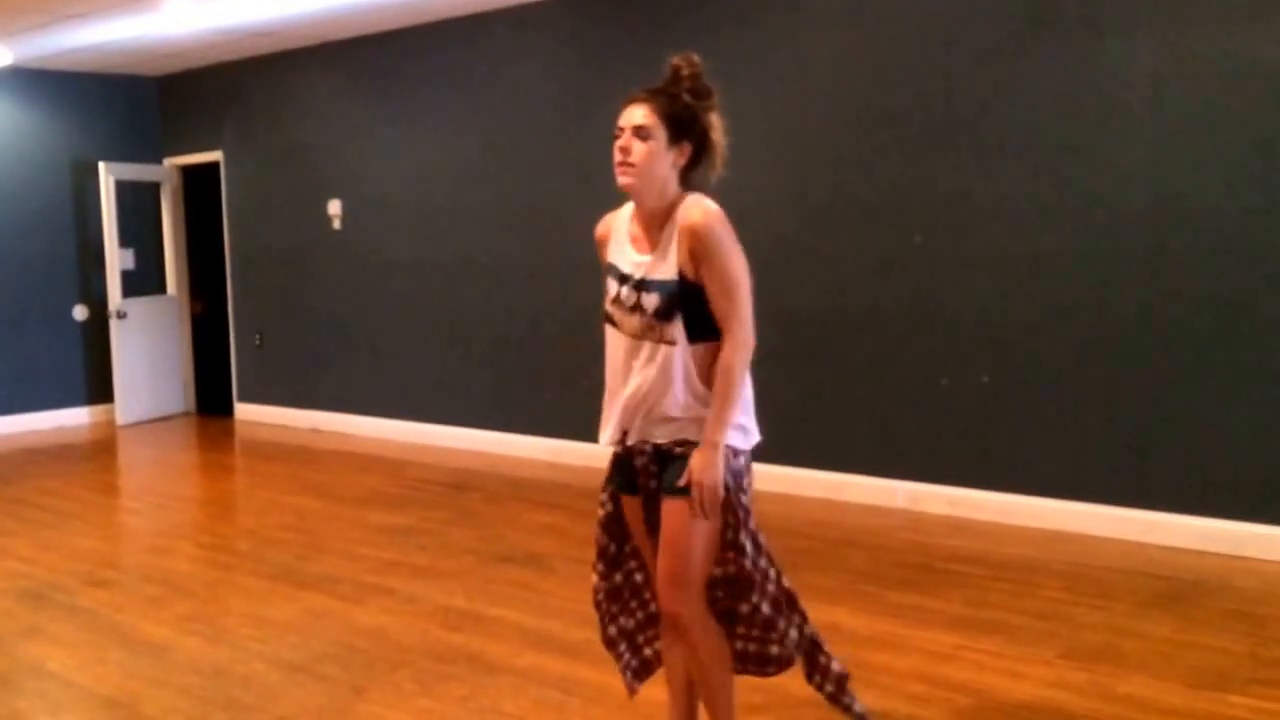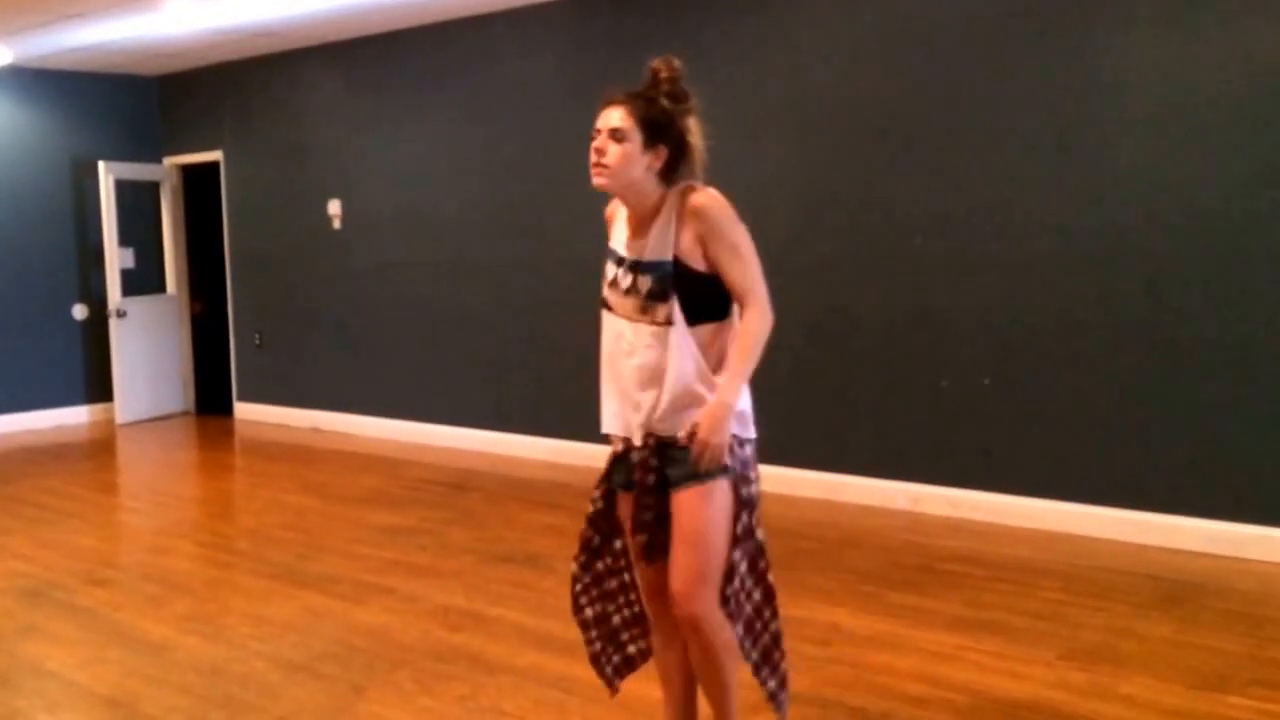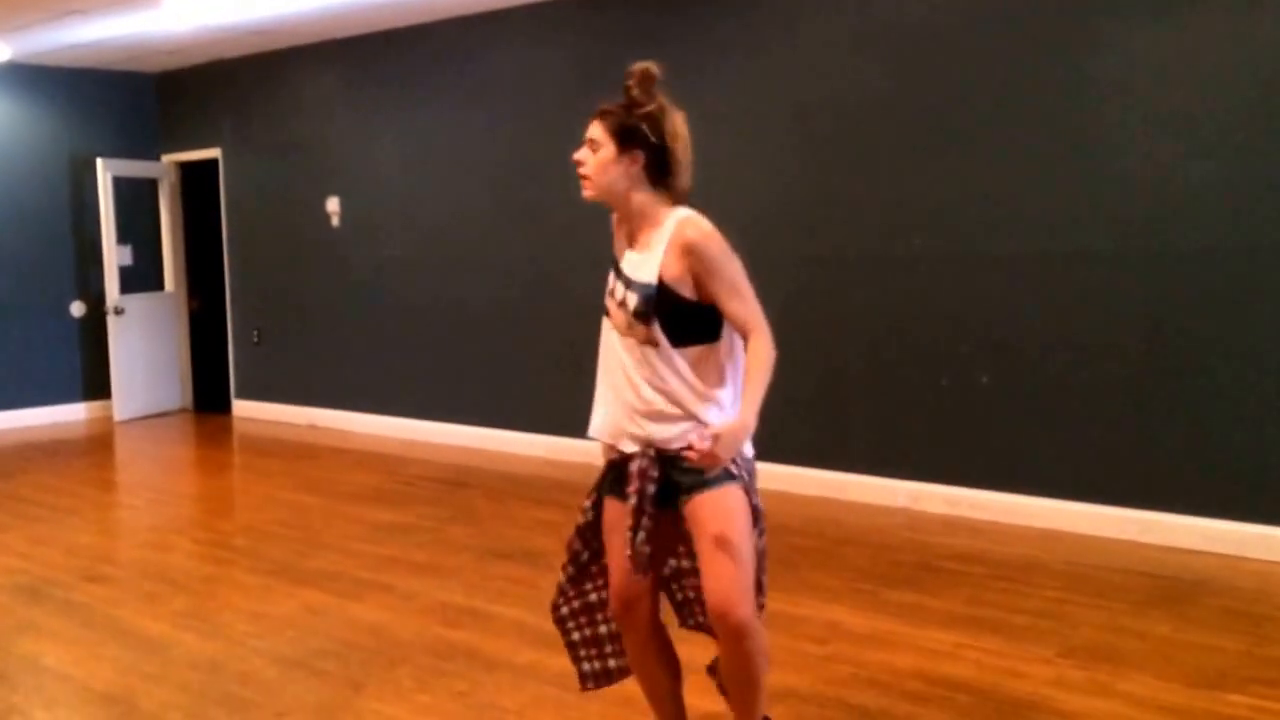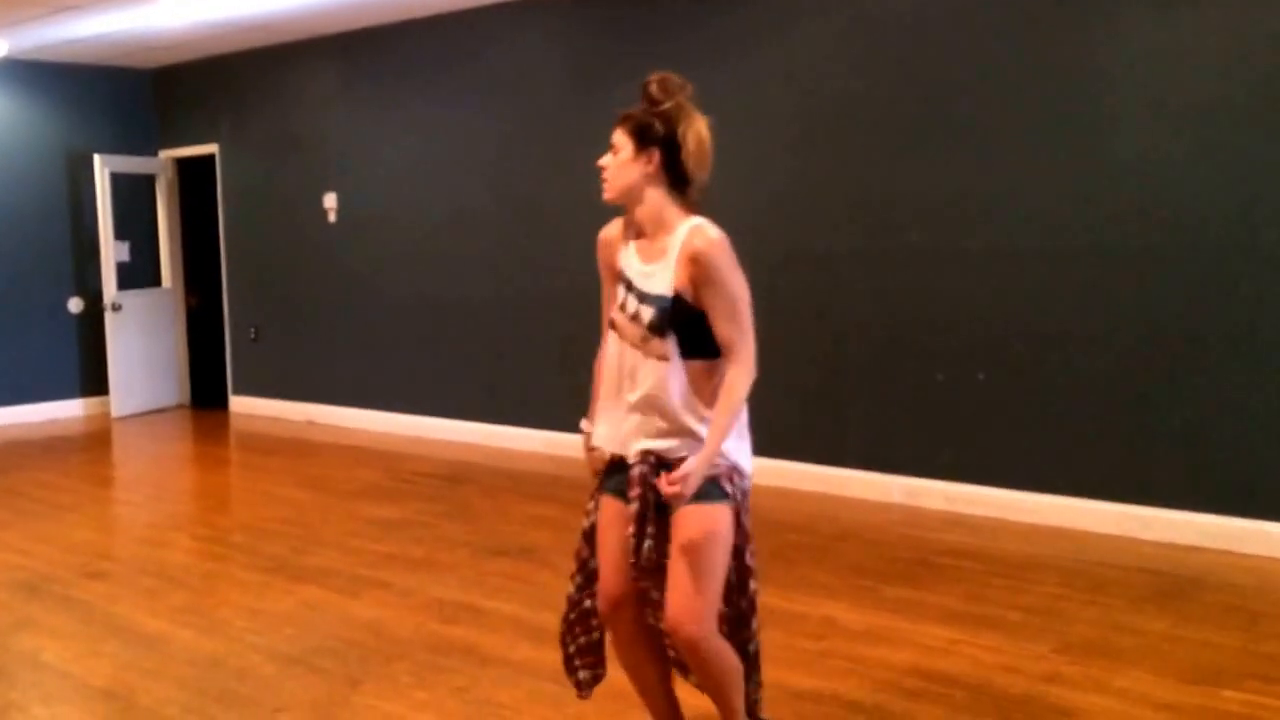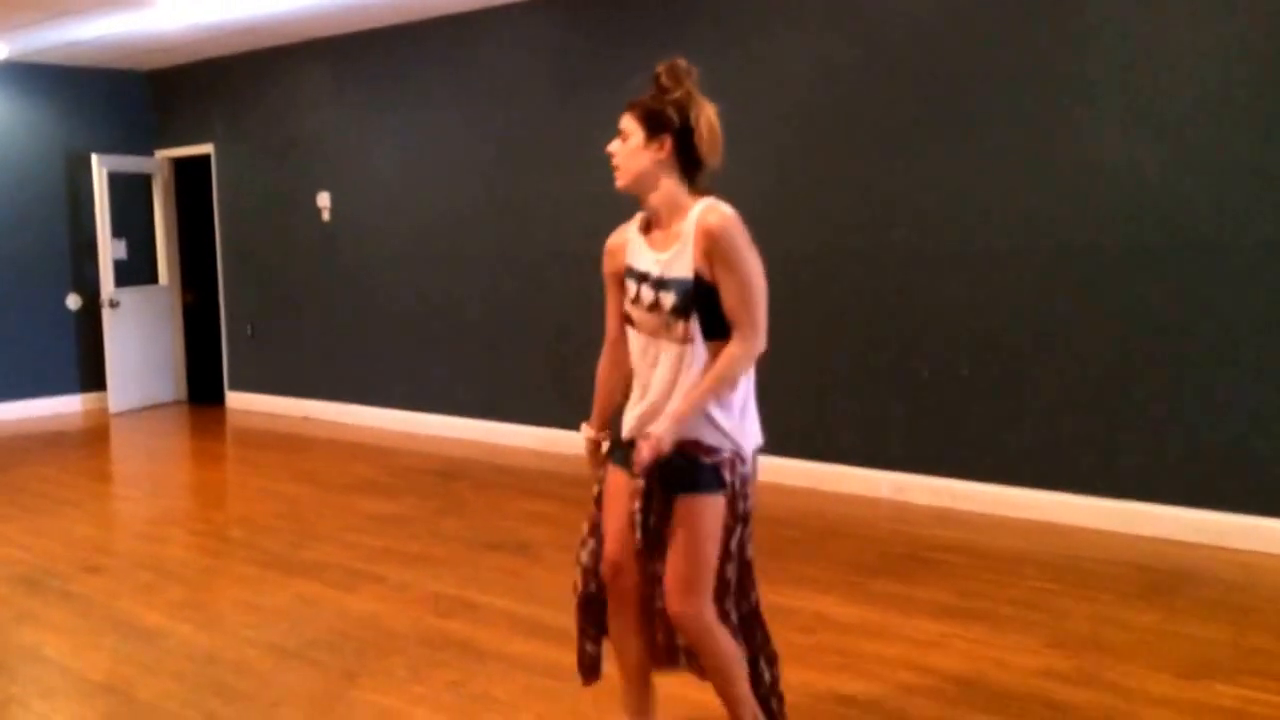
dt=0.2s
person 1, frame 1
left shoulder: (701, 222)
right shoulder: (608, 231)
left elbow: (739, 336)
left wrist: (713, 445)
left hip: (699, 441)
right hip: (633, 440)
left knee: (684, 603)
right knee: (659, 603)
person 1, frame 2
left shoulder: (701, 207)
right shoulder: (613, 217)
left elbow: (758, 310)
left wrist: (724, 397)
left hip: (702, 438)
right hip: (637, 437)
left knee: (694, 602)
right knee: (653, 599)
person 1, frame 3
left shoulder: (690, 235)
right shoulder: (622, 226)
left elbow: (758, 334)
left wrist: (742, 422)
left hip: (703, 448)
right hip: (631, 448)
left knee: (731, 609)
right knee: (624, 603)
person 1, frame 4
left shoulder: (702, 245)
right shoulder: (613, 241)
left elbow: (742, 358)
left wrist: (710, 453)
right wrist: (597, 424)
left hip: (698, 458)
right hip: (629, 453)
left knee: (687, 623)
right knee: (612, 603)
person 1, frame 5
left shoulder: (715, 225)
right shoulder: (620, 245)
left elbow: (751, 338)
left wrist: (678, 421)
right wrist: (597, 425)
left hip: (709, 442)
right hip: (640, 433)
left knee: (687, 607)
right knee: (616, 575)
